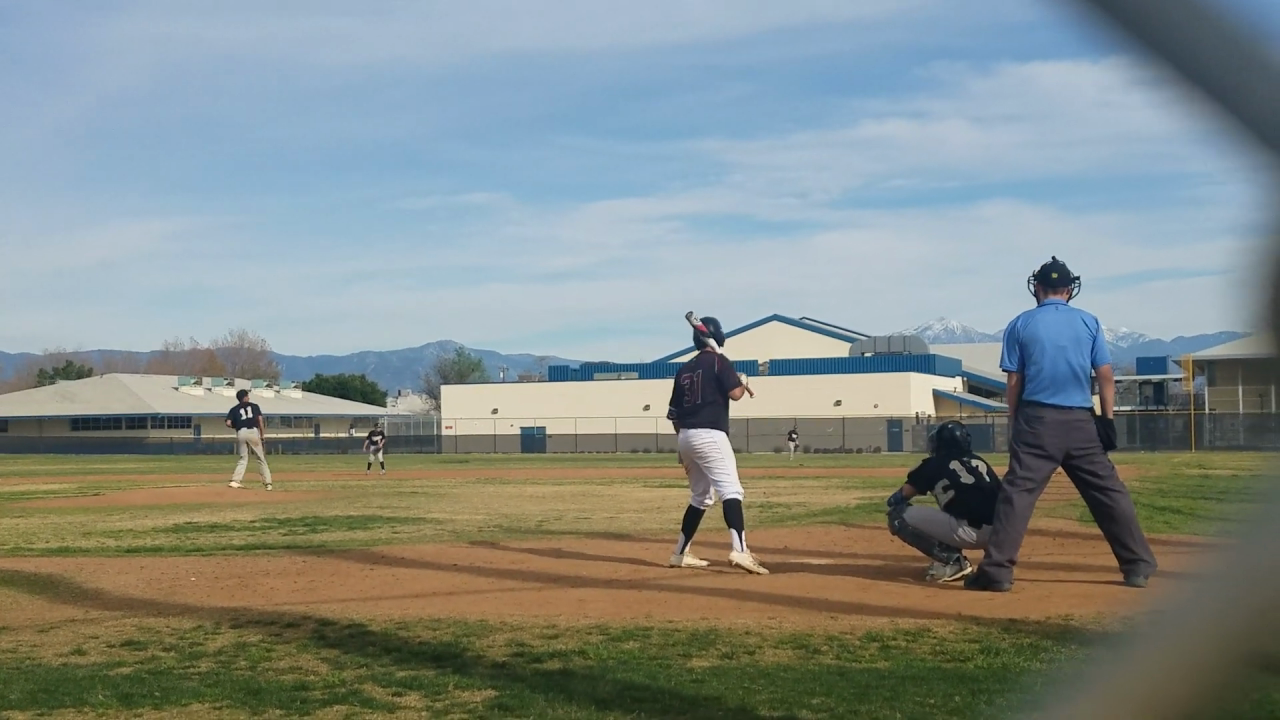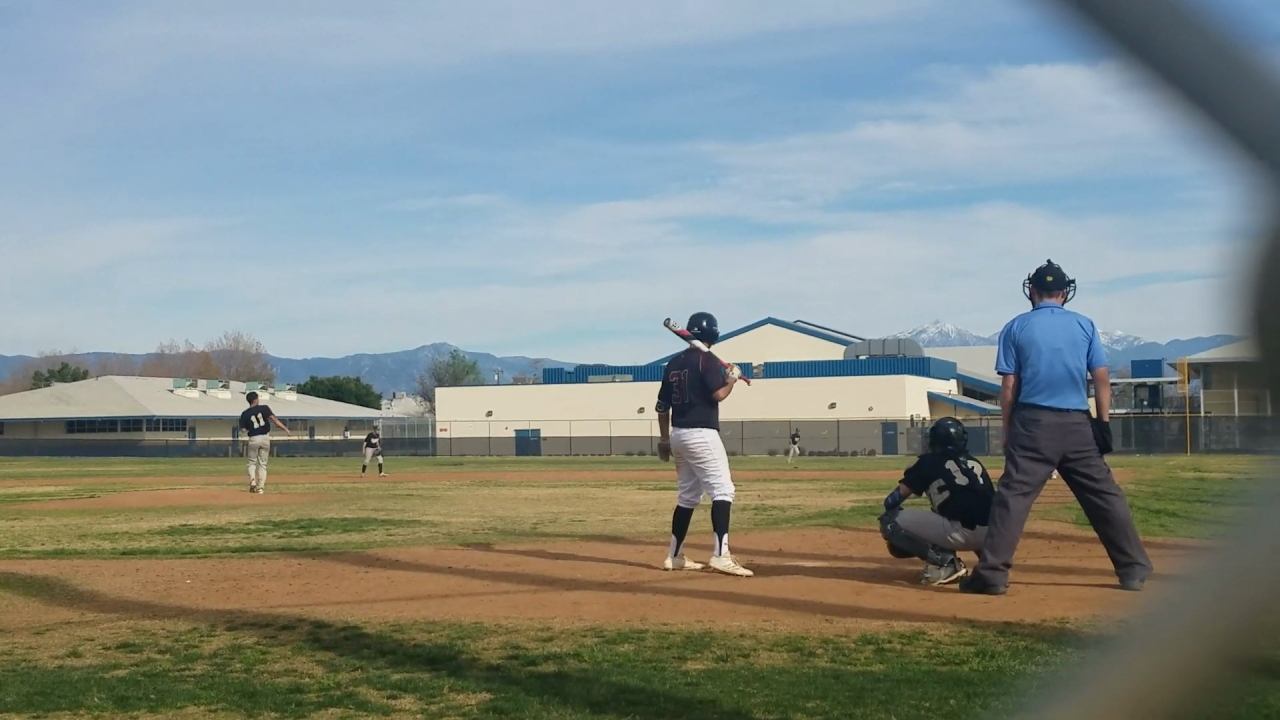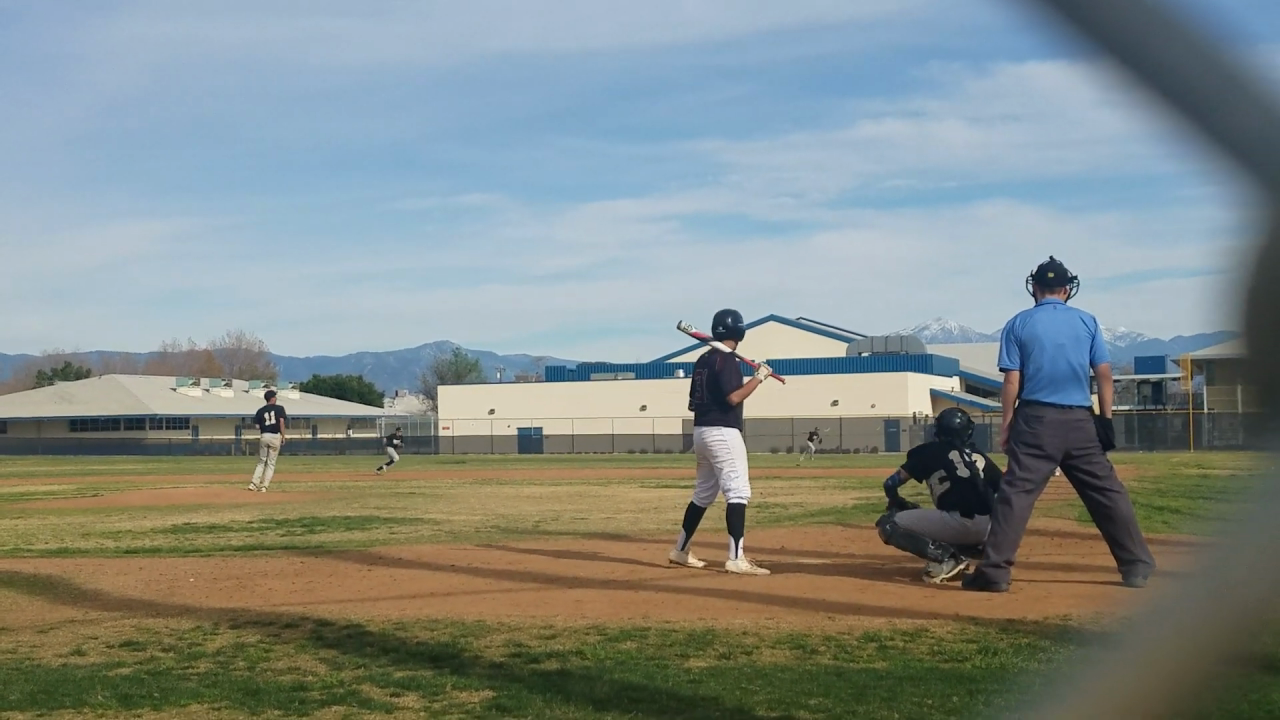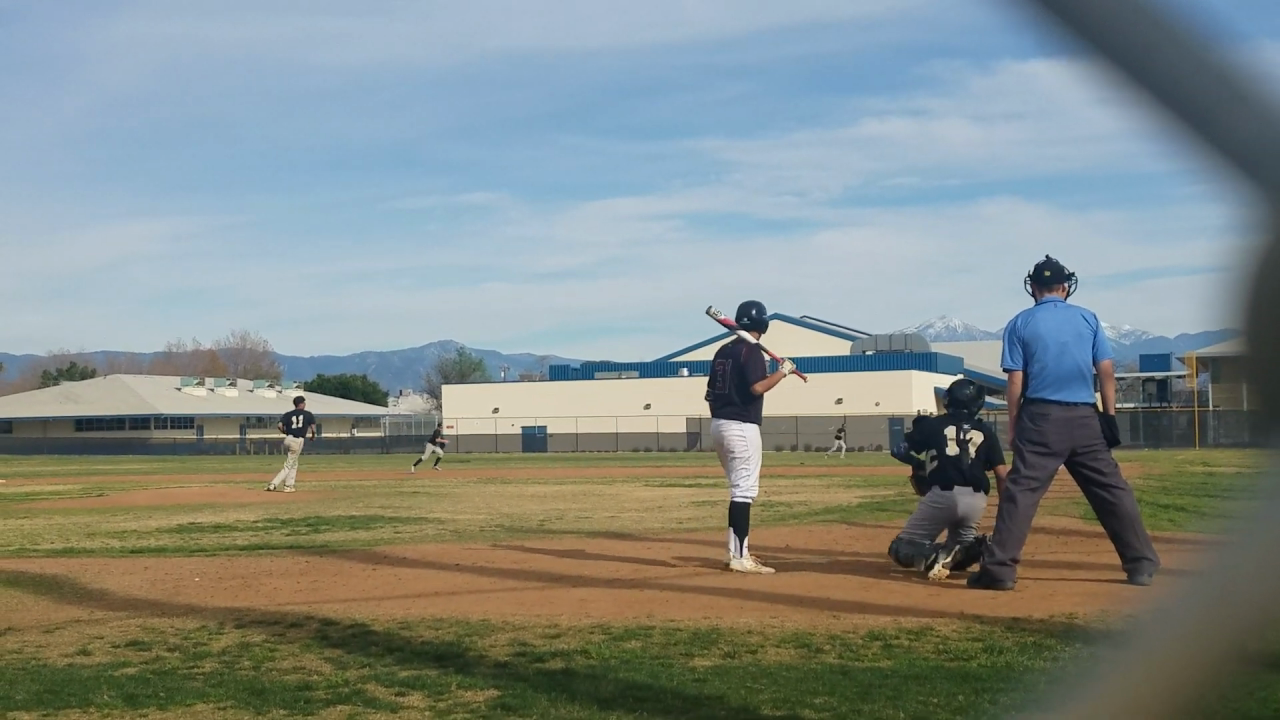
dt=0.4s
person 1, frame 1
left shoulder: (1021, 324)
right shoulder: (1089, 322)
left elbow: (1014, 382)
right elbow: (1106, 375)
left wrist: (1016, 423)
right wrist: (1107, 419)
left hip: (1036, 420)
right hip: (1081, 421)
left knee: (1018, 492)
right knee: (1109, 492)
left ankle: (996, 571)
right ankle: (1138, 567)
person 1, frame 2
left shoulder: (1016, 327)
right shoulder: (1085, 325)
left elbow: (1010, 385)
right elbow: (1101, 377)
left wrist: (1008, 429)
right wrist: (1103, 422)
left hip: (1032, 423)
right hip: (1077, 423)
left knee: (1014, 496)
right knee: (1104, 495)
left ankle: (992, 574)
right ankle: (1134, 570)
person 1, frame 3
left shoulder: (1019, 323)
right shoulder: (1087, 321)
left elbow: (1012, 381)
right elbow: (1104, 373)
left wrist: (1006, 425)
right wrist: (1106, 419)
left hip: (1035, 419)
right hip: (1080, 420)
left knee: (1017, 493)
right knee: (1107, 492)
left ankle: (994, 571)
right ankle: (1137, 567)
person 1, frame 4
left shoulder: (1020, 323)
right shoulder: (1088, 318)
left elbow: (1016, 381)
right elbow: (1106, 371)
left wrist: (1013, 426)
right wrist: (1109, 416)
left hip: (1040, 417)
right hip: (1085, 417)
left knee: (1021, 491)
right knee: (1111, 490)
left ankle: (999, 569)
right ankle: (1142, 565)
person 2, frame 1
left shoulder: (684, 369)
right shoulder: (718, 361)
left elbow: (673, 412)
right elbow: (735, 393)
right wrist: (744, 382)
left hip: (685, 437)
right hip: (709, 435)
left knee: (700, 497)
right knee: (730, 490)
left ankle: (681, 554)
right ankle: (740, 550)
person 2, frame 2
left shoulder: (673, 364)
right shoulder: (705, 360)
left elbow: (662, 406)
right elbow: (719, 394)
left wrist: (664, 439)
right wrist: (733, 376)
left hip: (679, 435)
right hip: (701, 434)
left knee: (687, 496)
right knee: (722, 490)
left ankle: (675, 556)
right ankle: (721, 555)
person 2, frame 3
left shoulder: (702, 360)
right shoulder: (726, 360)
right elbow: (733, 397)
right wrist: (759, 376)
left hip: (702, 432)
right hip: (723, 433)
left knee: (703, 494)
right knee: (738, 492)
left ankle: (680, 550)
right ankle: (737, 558)
person 2, frame 4
left shoulder: (722, 351)
right shoulder: (750, 350)
left elbow: (710, 394)
right elbow: (757, 387)
right wrist: (783, 371)
left hip: (719, 425)
right hip: (741, 427)
left knee: (738, 488)
right knee: (744, 489)
left ankle: (733, 551)
right ankle: (741, 557)
person 3, frame 1
left shoulder: (933, 464)
right shoulder: (979, 462)
left elbow: (895, 500)
left hip: (970, 532)
left knee: (897, 515)
left ankle: (950, 560)
person 3, frame 2
left shoulder: (929, 462)
right shoulder: (974, 463)
left elbow: (892, 501)
left hip: (962, 533)
left knee: (889, 521)
left ankle: (944, 562)
person 3, frame 3
left shoulder: (931, 450)
right shoulder: (979, 456)
left elbow: (891, 483)
left wrist: (896, 502)
left hip: (959, 522)
right hip: (988, 528)
left knee: (887, 524)
left ankle: (944, 557)
person 3, frame 4
left shoulder: (932, 424)
right shoulder: (986, 431)
left elbow: (898, 451)
right elbow: (1002, 476)
left wrist: (918, 464)
left hip: (943, 495)
right hip: (976, 500)
left knee: (900, 549)
right knee: (957, 556)
left ankle: (935, 553)
right ankle: (975, 548)
